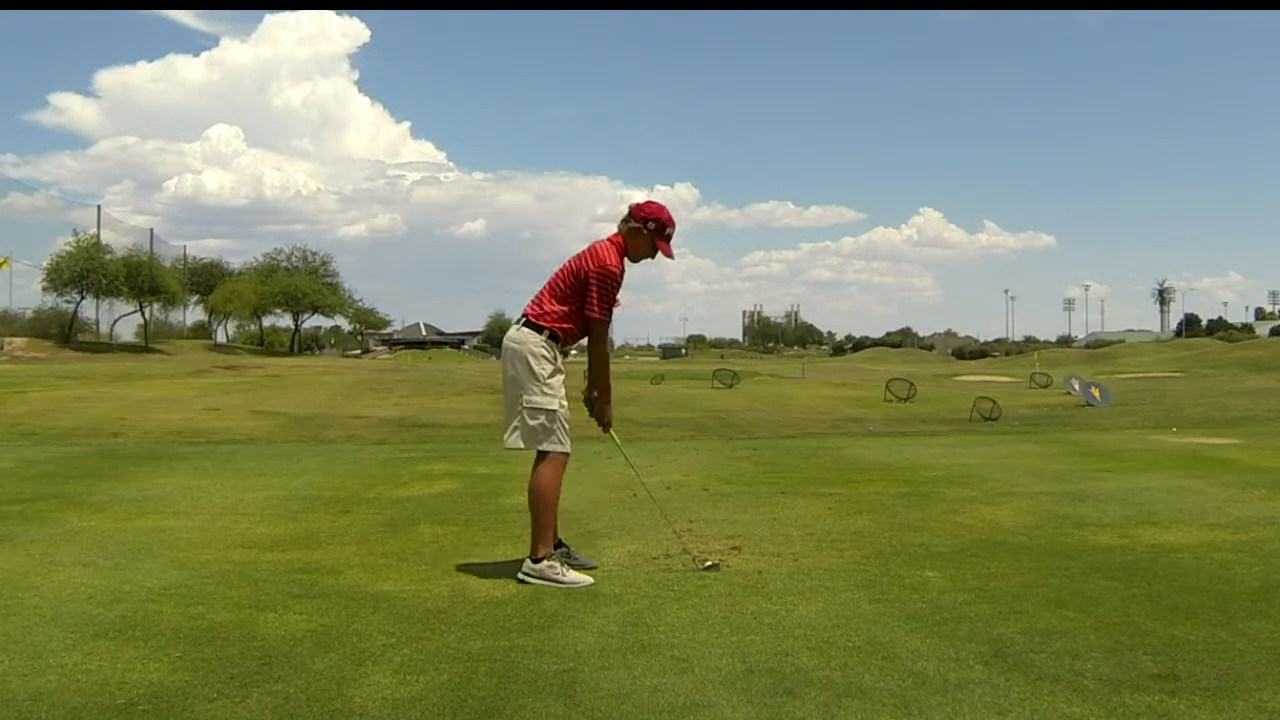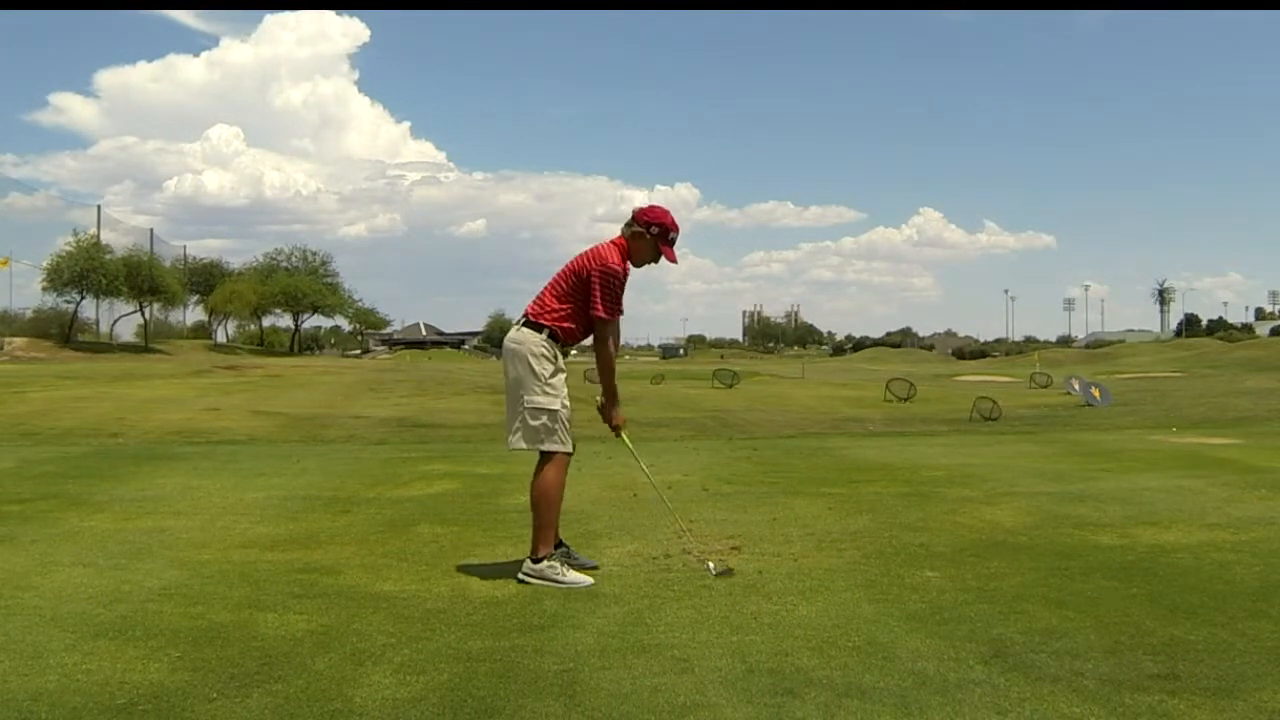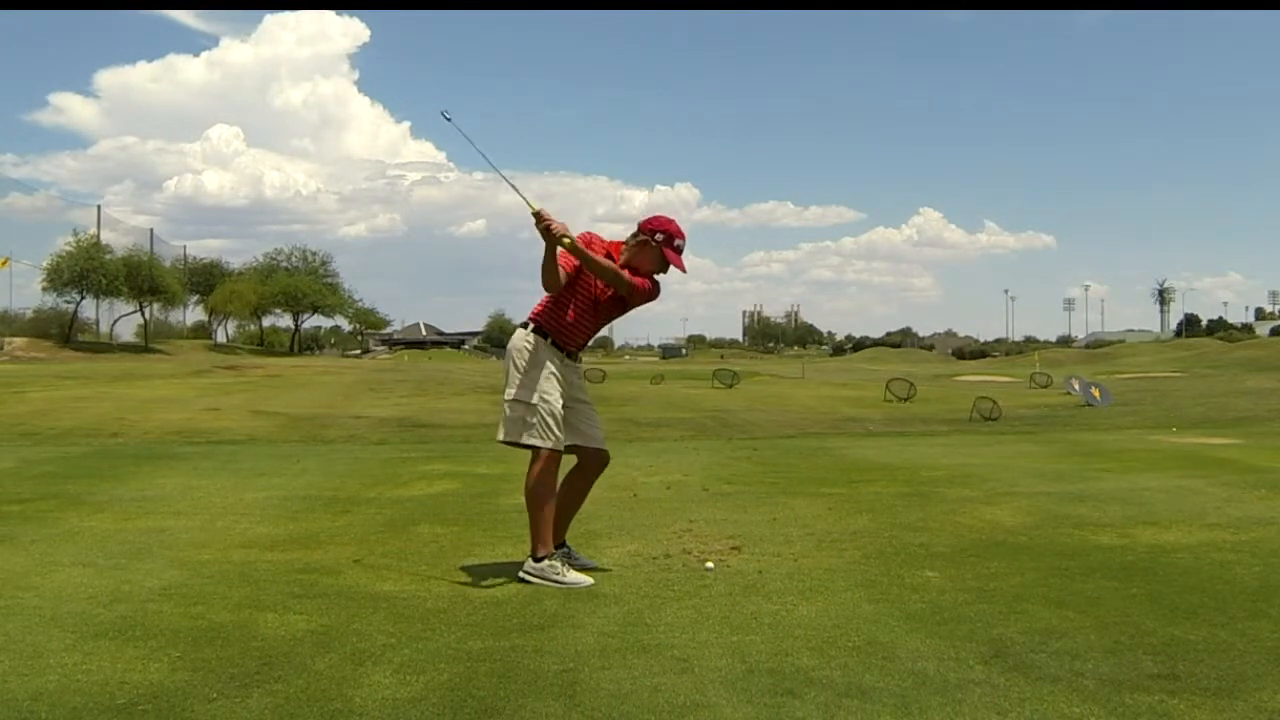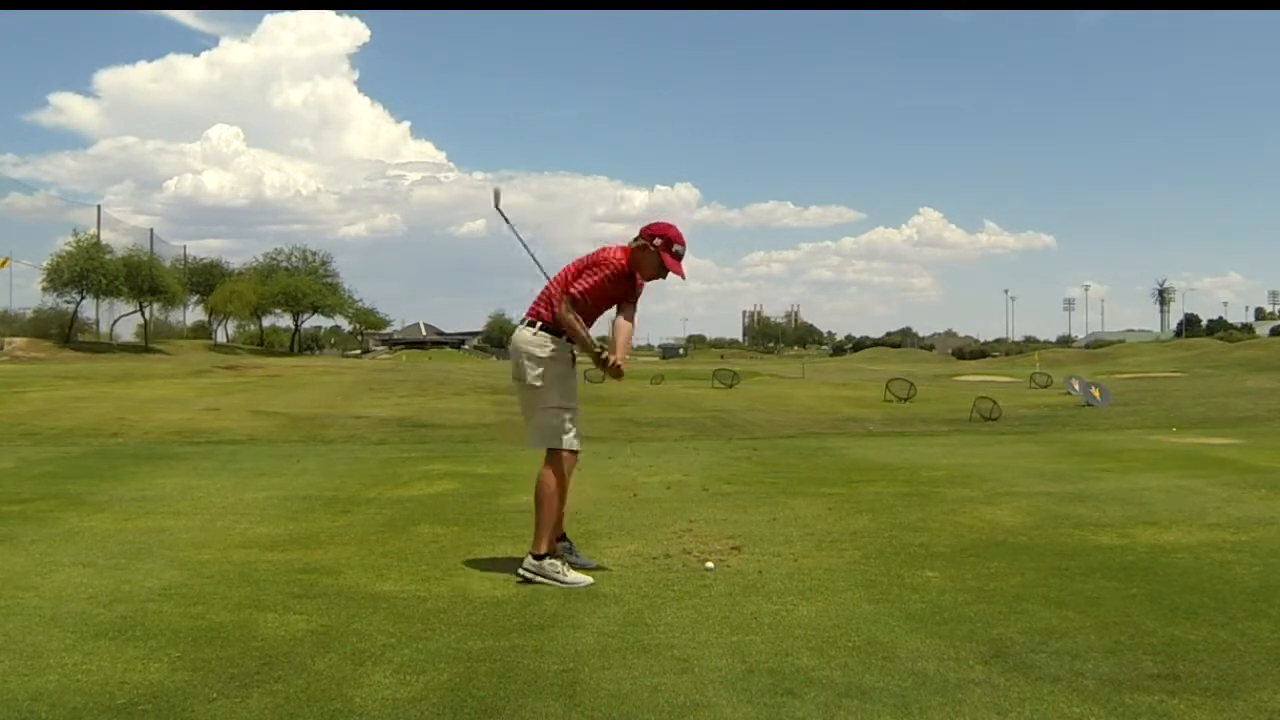
dt=0.4s
person 1, frame 1
left shoulder: (603, 253)
right shoulder: (611, 262)
right elbow: (598, 336)
left wrist: (589, 376)
right wrist: (601, 398)
left hip: (533, 343)
right hip: (536, 347)
left knee: (550, 448)
right knee: (553, 451)
left ankle: (549, 545)
right ankle: (540, 559)
person 1, frame 2
left shoulder: (610, 260)
right shoulder: (610, 264)
left elbow: (609, 336)
right elbow: (604, 340)
left wrist: (607, 394)
right wrist: (612, 402)
left hip: (537, 347)
right hip: (535, 347)
left knee: (558, 449)
right knee: (555, 452)
left ankle: (551, 545)
right ankle: (539, 560)
person 1, frame 3
left shoulder: (646, 287)
right shoulder: (590, 244)
left elbow: (617, 279)
right elbow: (552, 284)
left wrist: (573, 244)
right wrist: (550, 242)
left hip: (567, 361)
right hip: (535, 347)
left knee: (595, 456)
right knee: (547, 451)
left ankle: (555, 545)
right ankle: (540, 559)
person 1, frame 4
left shoulder: (632, 280)
right shoulder: (613, 262)
left elbow: (625, 319)
right elbow: (563, 310)
left wrist: (619, 357)
right wrist: (596, 352)
left hip: (543, 343)
right hip: (541, 344)
left knee: (561, 447)
right knee: (562, 450)
left ankle: (555, 541)
right ankle: (540, 557)
